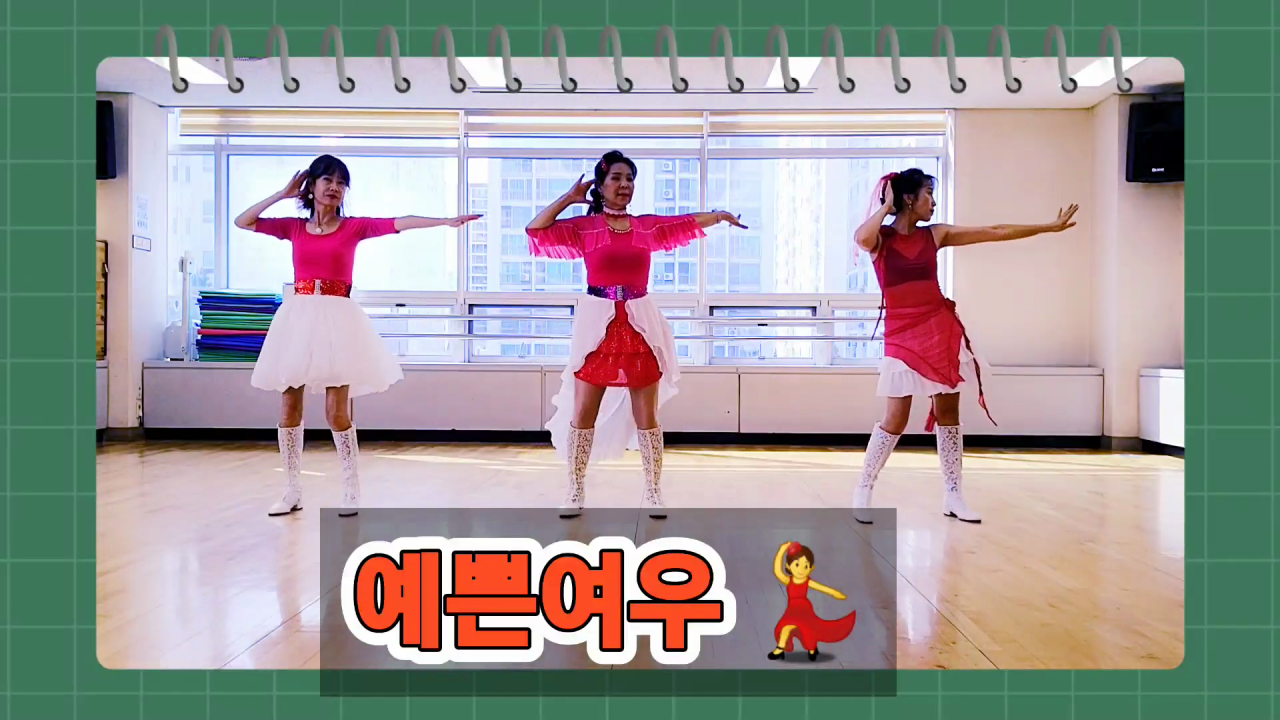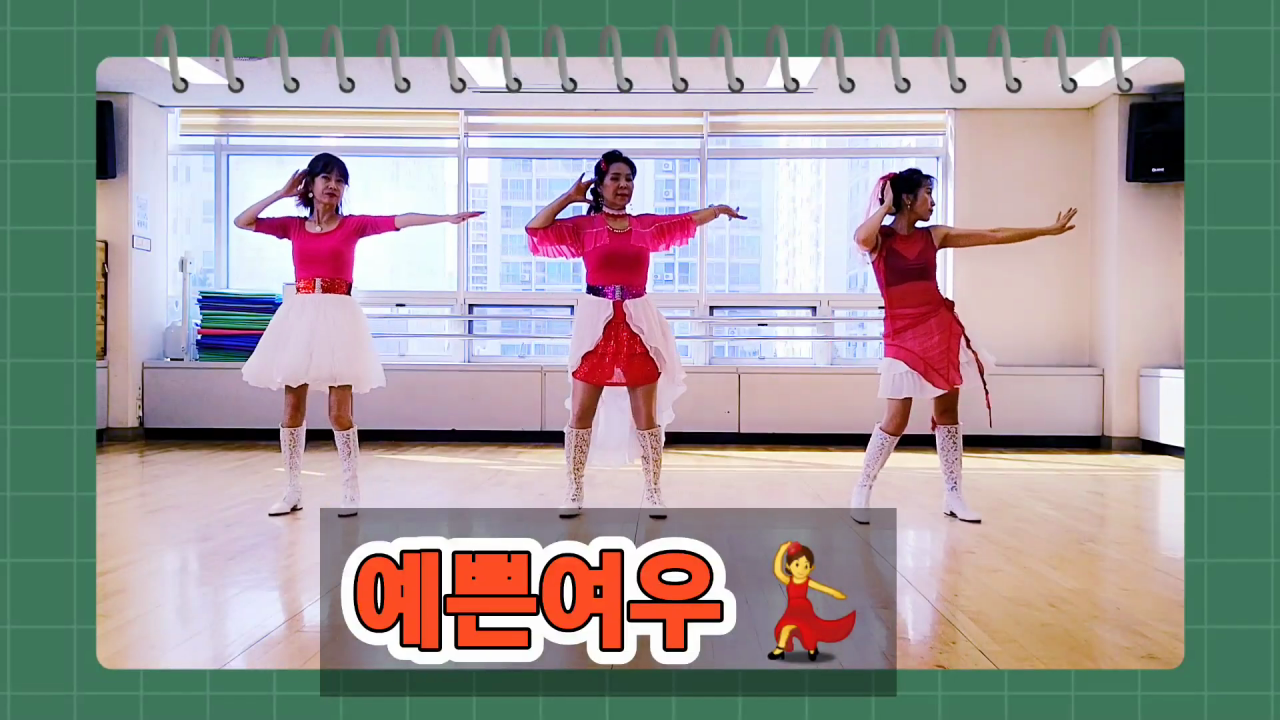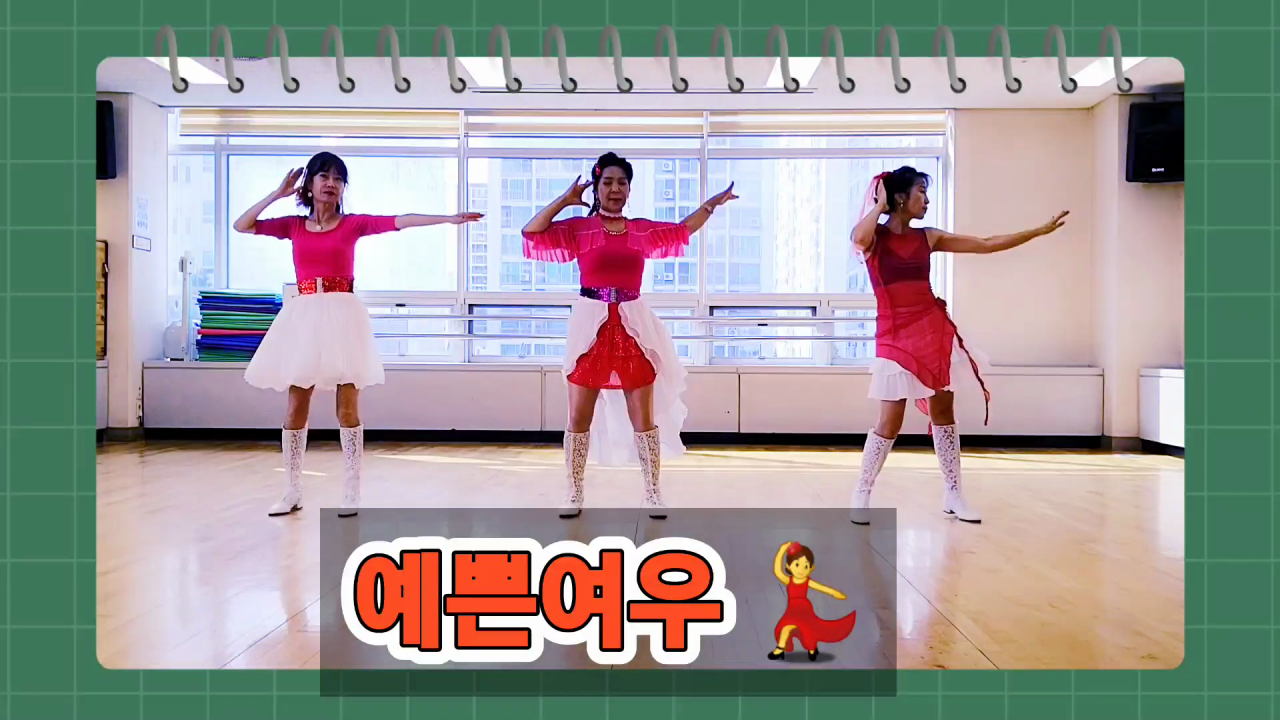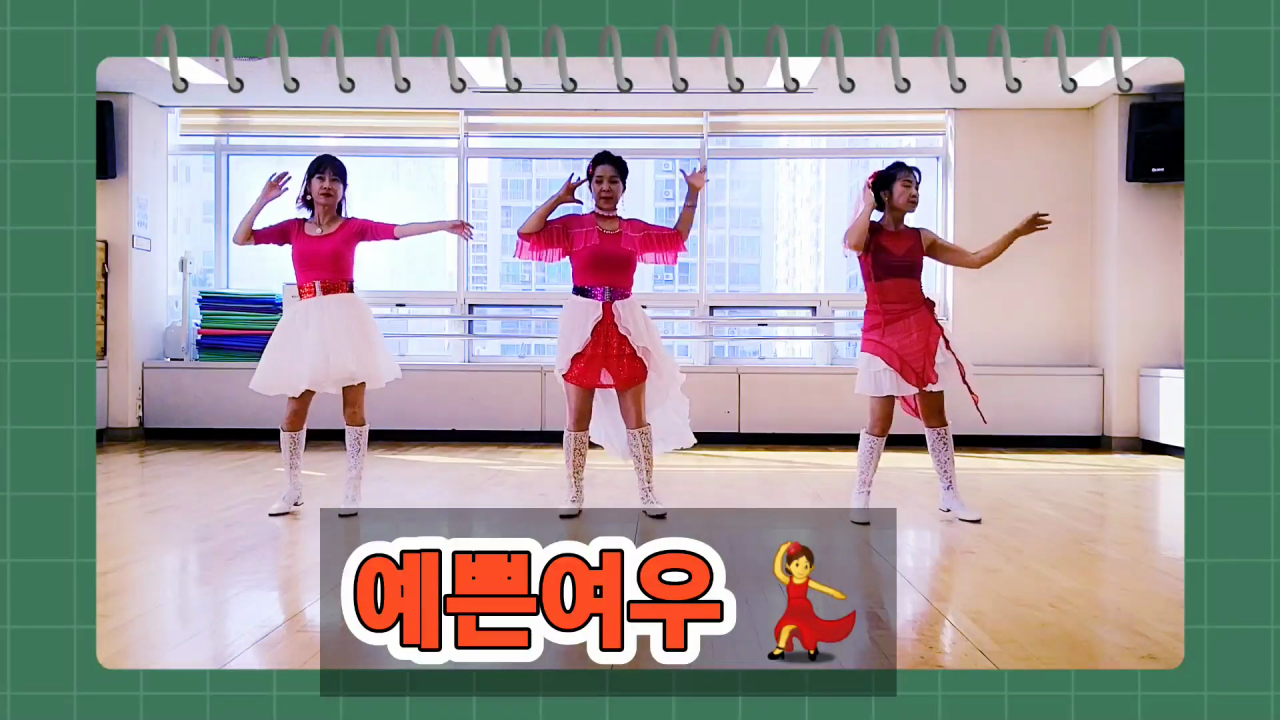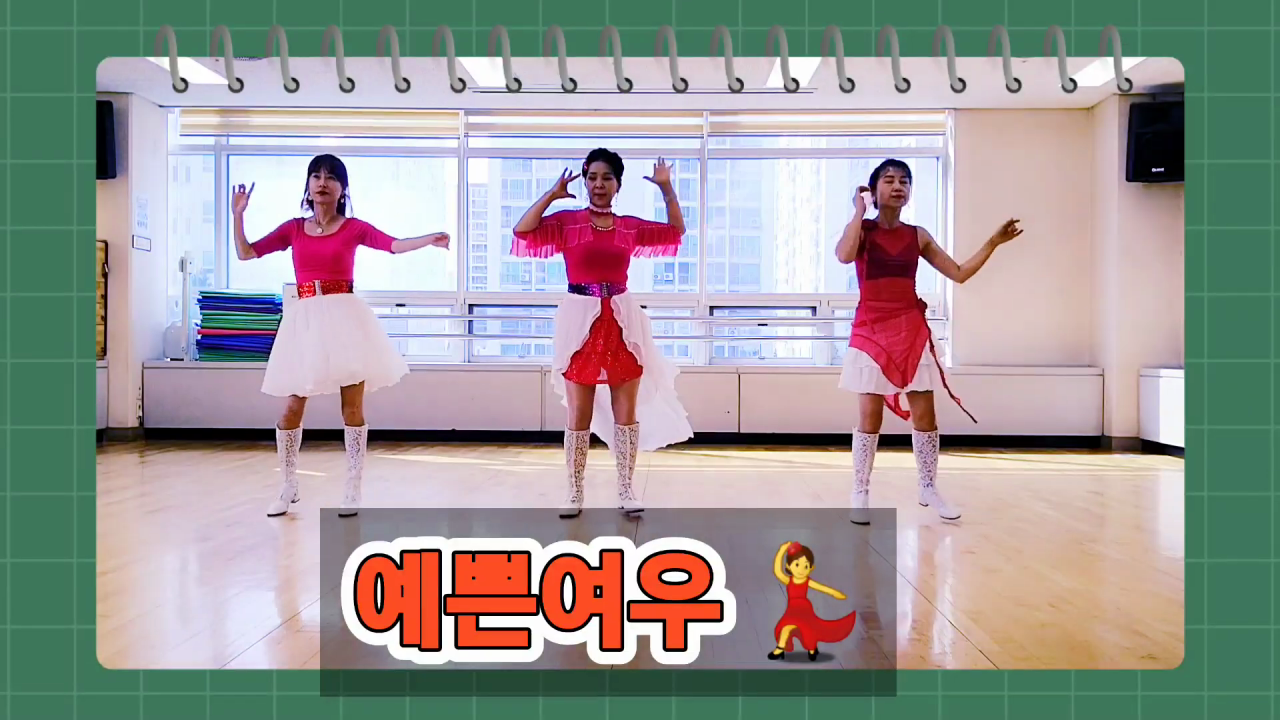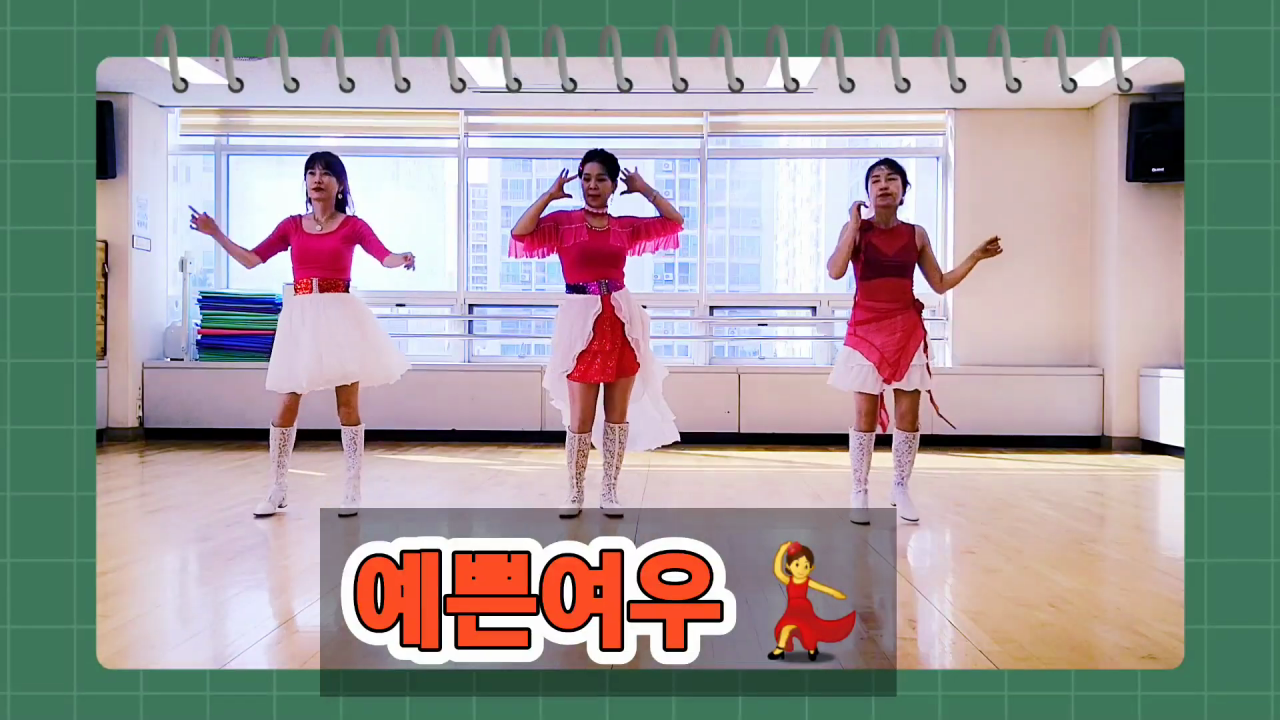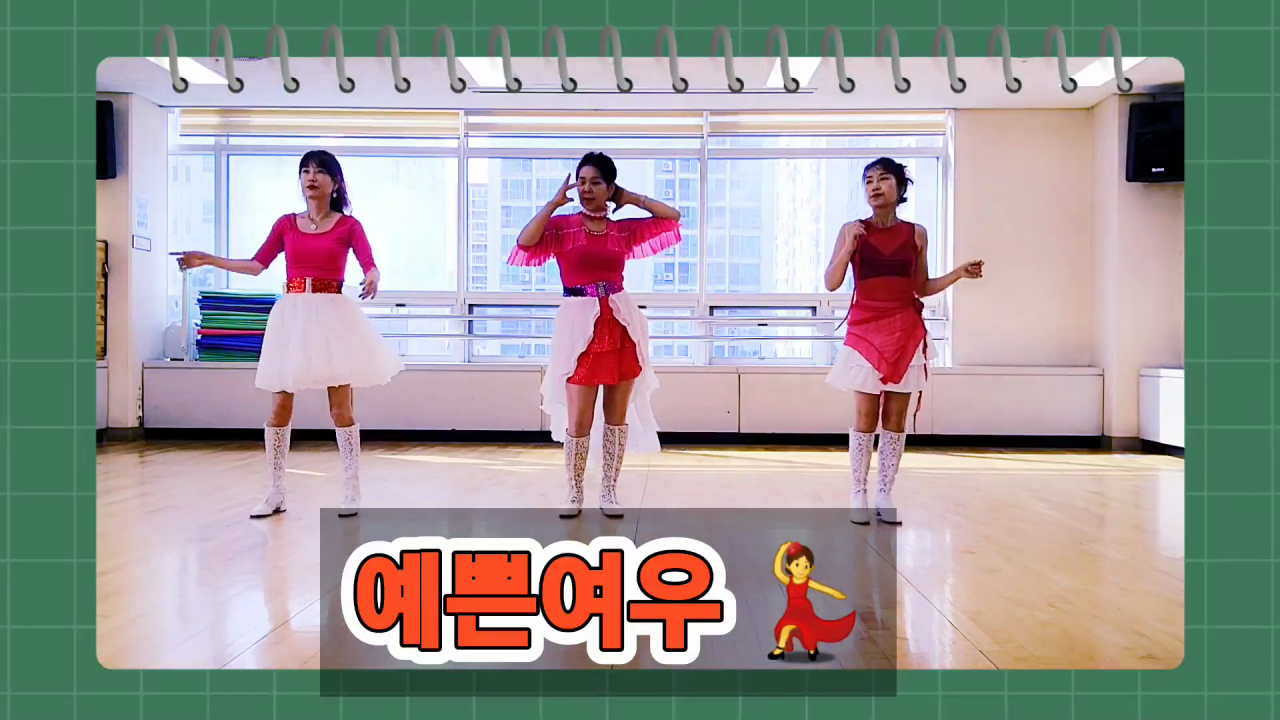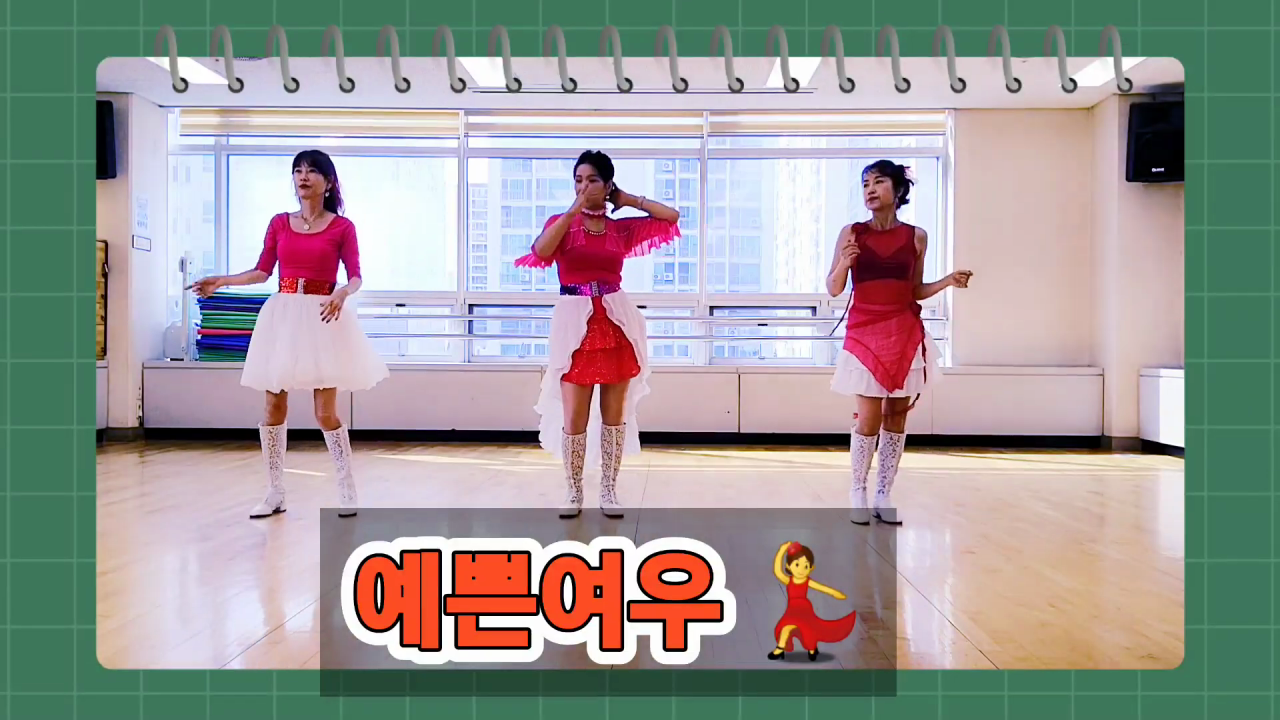
dt=0.1s
person 1, frame 1
left shoulder: (649, 226)
right shoulder: (583, 228)
left elbow: (690, 222)
right elbow: (535, 229)
left wrist: (722, 214)
right wrist: (569, 198)
left hip: (640, 324)
right hip: (598, 324)
left knee: (646, 416)
right knee: (582, 414)
left ankle: (653, 492)
right ankle: (575, 492)
person 1, frame 2
left shoulder: (648, 226)
right shoulder: (583, 228)
left elbow: (688, 220)
right elbow: (535, 229)
left wrist: (720, 209)
right wrist: (570, 196)
left hip: (638, 324)
right hip: (596, 324)
left knee: (646, 417)
right knee: (581, 414)
left ankle: (652, 492)
right ankle: (574, 491)
person 1, frame 3
left shoulder: (643, 229)
right shoulder: (578, 228)
left elbow: (683, 230)
right elbow: (531, 232)
left wrist: (711, 203)
right wrist: (565, 200)
left hip: (633, 326)
right hip: (590, 326)
left knee: (643, 418)
right knee: (578, 418)
left ankle: (652, 493)
right ankle: (574, 492)
person 1, frame 4
left shoulder: (637, 231)
right shoulder: (572, 227)
left elbow: (676, 238)
right elbow: (526, 233)
left wrist: (693, 196)
right wrist: (558, 199)
left hip: (625, 325)
right hip: (583, 325)
left knee: (636, 416)
right knee: (578, 418)
left ankle: (647, 491)
right ankle: (575, 492)
person 1, frame 5
left shoulder: (631, 227)
right shoulder: (567, 221)
left elbow: (675, 232)
right elbow: (522, 230)
left wrist: (666, 189)
right wrist: (553, 193)
left hip: (621, 321)
right hip: (580, 321)
left knee: (626, 413)
right knee: (579, 416)
left ankle: (625, 489)
right ankle: (575, 492)
person 1, frame 6
left shoulder: (626, 227)
right shoulder: (562, 222)
left elbow: (674, 223)
right elbow: (520, 233)
left wrist: (645, 189)
right wrist: (550, 194)
left hip: (620, 320)
right hip: (580, 321)
left knee: (618, 413)
right knee: (580, 417)
left ankle: (610, 491)
right ankle: (575, 492)
person 1, frame 7
left shoulder: (625, 230)
right shoulder: (560, 224)
left elbow: (672, 217)
right elbow: (525, 244)
left wrist: (631, 198)
right wrist: (555, 203)
left hip: (620, 322)
right hip: (579, 323)
left knee: (617, 414)
right knee: (578, 418)
left ankle: (609, 490)
right ankle: (574, 492)
person 1, frame 8
left shoulder: (623, 230)
right shoulder: (562, 223)
left elbow: (671, 217)
right elbow: (540, 251)
left wrist: (630, 200)
right wrist: (574, 209)
left hip: (616, 322)
right hip: (574, 322)
left knee: (614, 415)
right knee: (574, 418)
left ankle: (608, 490)
right ankle: (574, 492)
person 2, frame 1
left shoulder: (354, 227)
right shoulder: (293, 227)
left elbow: (400, 223)
right elbow: (242, 222)
left wrist: (446, 221)
right wrist: (282, 195)
left hip: (337, 318)
right hip: (298, 318)
left knee: (337, 413)
right knee: (290, 408)
left ankle: (351, 491)
right ankle: (293, 491)
person 2, frame 2
left shoulder: (354, 225)
right shoulder: (293, 226)
left elbow: (401, 220)
right elbow: (242, 222)
left wrist: (448, 218)
right wrist: (281, 194)
left hip: (338, 316)
right hip: (299, 317)
left knee: (339, 413)
right knee: (292, 408)
left ankle: (350, 492)
right ankle: (293, 491)
person 2, frame 3
left shoulder: (353, 224)
right shoulder: (293, 225)
left elbow: (401, 221)
right elbow: (243, 226)
left wrist: (448, 218)
right wrist: (278, 193)
left hip: (342, 314)
right hip: (303, 317)
left knee: (347, 410)
right knee: (296, 409)
left ankle: (351, 490)
right ankle: (293, 491)
person 2, frame 4
left shoulder: (353, 228)
right shoulder: (292, 229)
left elbow: (399, 230)
right elbow: (241, 239)
left wrist: (444, 225)
right wrist: (264, 199)
left hip: (345, 316)
right hip: (306, 320)
left knee: (354, 409)
right knee: (294, 412)
left ankle: (353, 491)
right ankle: (293, 489)
person 2, frame 5
left shoulder: (353, 227)
right shoulder: (293, 228)
left elbow: (395, 245)
right elbow: (244, 252)
left wrist: (428, 239)
right wrist: (238, 213)
left hip: (345, 317)
right hip: (306, 319)
left knee: (352, 410)
right knee: (291, 411)
left ankle: (352, 491)
right ankle: (288, 488)
person 2, frame 6
left shoulder: (353, 226)
right shoulder: (292, 226)
left elbow: (385, 257)
right elbow: (253, 259)
left wrist: (402, 259)
right wrist: (216, 234)
left hip: (341, 316)
right hip: (300, 317)
left knee: (348, 409)
right knee: (286, 408)
left ankle: (352, 491)
right ankle: (277, 490)
person 2, frame 7
left shoulder: (349, 225)
right shoulder: (286, 223)
left elbow: (370, 266)
right elbow: (258, 263)
left wrist: (372, 280)
right wrist: (209, 260)
left hip: (333, 317)
right hip: (292, 315)
left knee: (341, 409)
right knee: (279, 408)
left ankle: (352, 492)
right ankle: (276, 492)
person 2, frame 8
left shoulder: (342, 227)
right shoulder: (280, 223)
left elbow: (355, 276)
right elbow: (262, 271)
left wrist: (341, 295)
right wrist: (221, 282)
left hip: (323, 317)
right hip: (282, 315)
left knee: (326, 413)
right knee: (273, 408)
left ankle: (347, 490)
right ankle: (275, 492)
person 3, frame 1
left shoulder: (935, 235)
right shoulder: (880, 238)
left elbow: (994, 233)
right elbow: (861, 238)
left wrist: (1050, 226)
right wrist: (886, 206)
left hip: (943, 332)
right hip: (904, 337)
left knee: (948, 416)
right knee: (895, 420)
left ankle: (953, 495)
right ankle: (864, 489)
person 3, frame 2
left shoulder: (934, 235)
right shoulder: (879, 238)
left elbow: (994, 236)
right elbow: (861, 238)
left wrist: (1050, 230)
right wrist: (885, 206)
left hip: (942, 332)
right hip: (904, 337)
left knee: (948, 415)
right knee: (895, 421)
left ankle: (953, 495)
right ankle: (862, 489)
person 3, frame 3
left shoulder: (928, 237)
right shoulder: (874, 235)
left elbow: (986, 244)
right elbow: (857, 239)
left wrist: (1035, 231)
right wrist: (878, 205)
left hip: (936, 332)
right hip: (896, 336)
left knee: (944, 415)
right knee: (889, 424)
left ankle: (953, 495)
right ankle: (862, 493)
person 3, frame 4
left shoulder: (921, 237)
right shoulder: (868, 233)
left elbow: (974, 260)
right elbow: (852, 243)
left wrist: (1018, 231)
right wrist: (867, 205)
left hip: (923, 331)
right hip: (882, 334)
left knee: (936, 416)
right knee: (880, 421)
left ankle: (949, 494)
right ankle: (861, 494)
person 3, frame 5
left shoulder: (918, 235)
right shoulder: (862, 228)
left elbow: (959, 273)
right elbow: (844, 256)
left wrist: (993, 242)
right wrist: (858, 212)
left hip: (913, 329)
right hip: (872, 331)
left knee: (924, 416)
right knee: (870, 417)
left ankle: (929, 489)
right ankle: (860, 494)
person 3, frame 6
left shoulder: (916, 235)
right shoulder: (856, 230)
left elbow: (941, 284)
right elbow: (835, 271)
left wrist: (976, 256)
right wrist: (854, 224)
left hip: (908, 330)
right hip: (867, 330)
left knee: (908, 417)
right knee: (865, 417)
left ankle: (901, 491)
right ankle: (859, 493)
person 3, frame 7
left shoulder: (916, 234)
right shoulder: (853, 230)
left elbow: (922, 288)
right elbow: (831, 283)
left wrist: (957, 275)
right wrist: (846, 251)
left hip: (907, 330)
right hip: (866, 330)
left knee: (895, 418)
right knee: (865, 417)
left ankle: (885, 494)
right ankle: (858, 493)
person 3, frame 8
left shoulder: (916, 237)
right shoulder: (851, 234)
left elbow: (916, 291)
right elbow: (834, 289)
left wrist: (949, 281)
right wrist: (843, 263)
left hip: (905, 333)
right hip: (864, 333)
left knee: (896, 419)
right knee: (868, 420)
left ankle: (884, 495)
right ankle: (858, 493)
